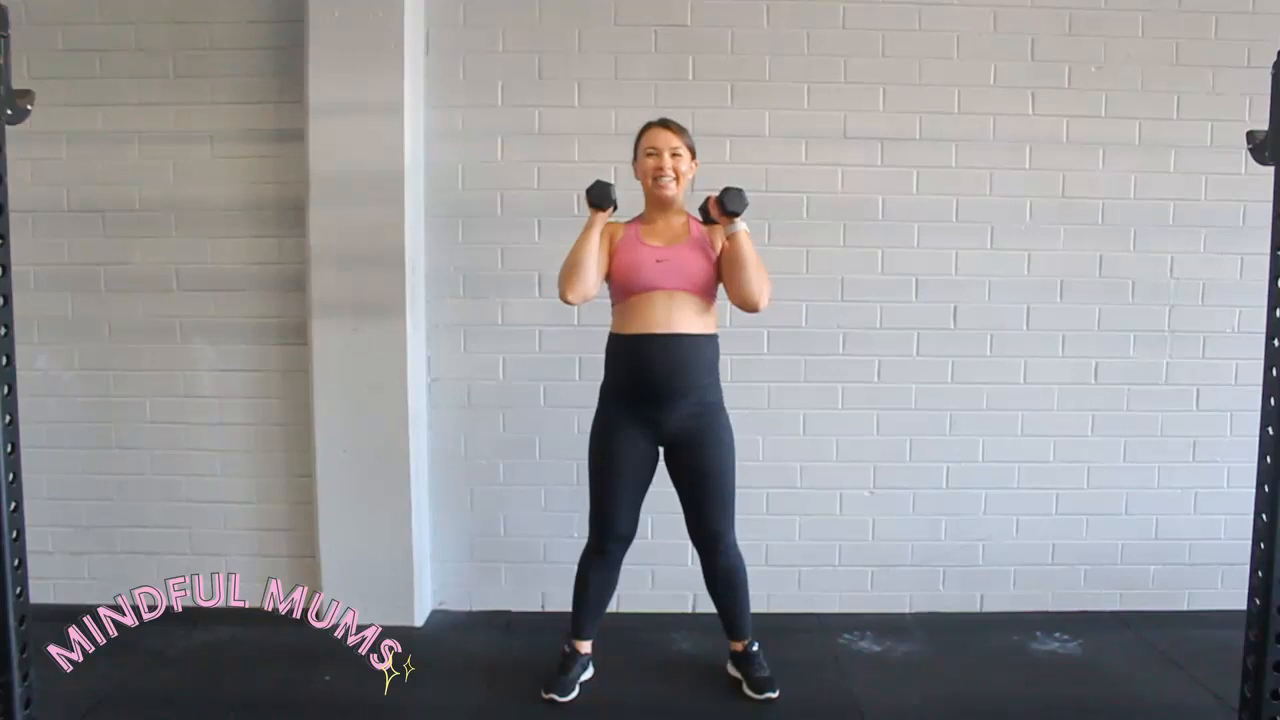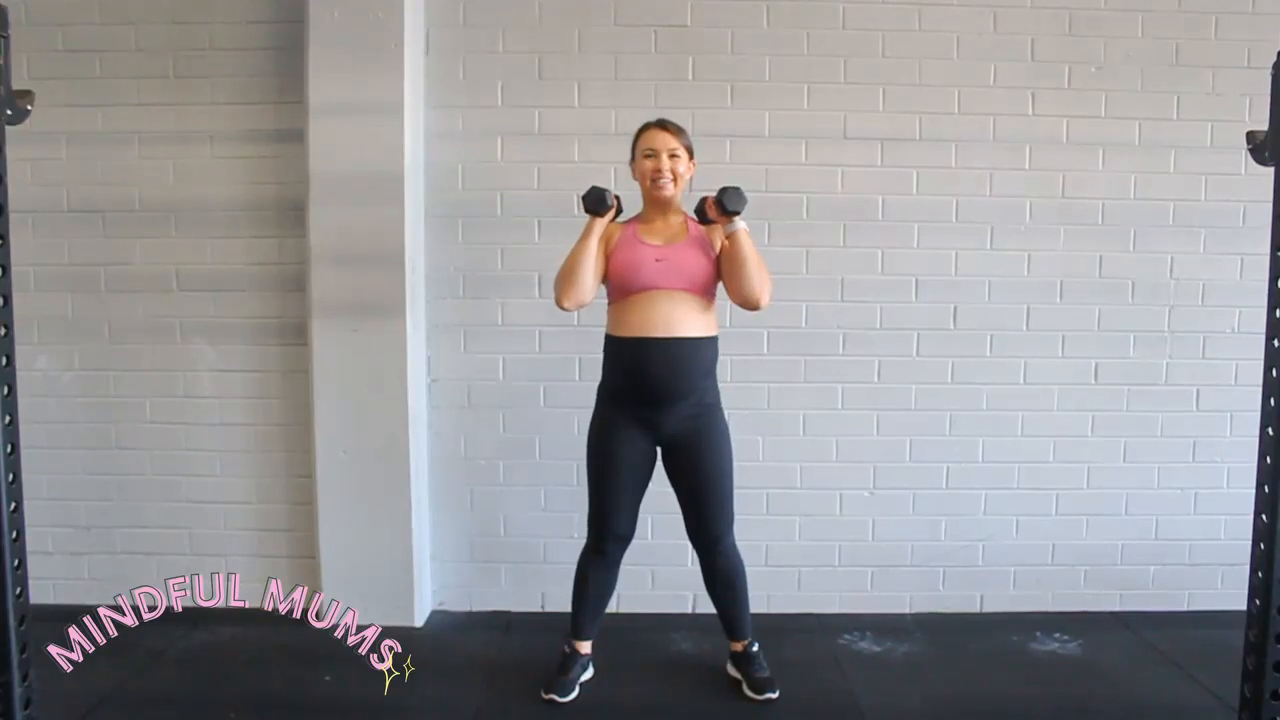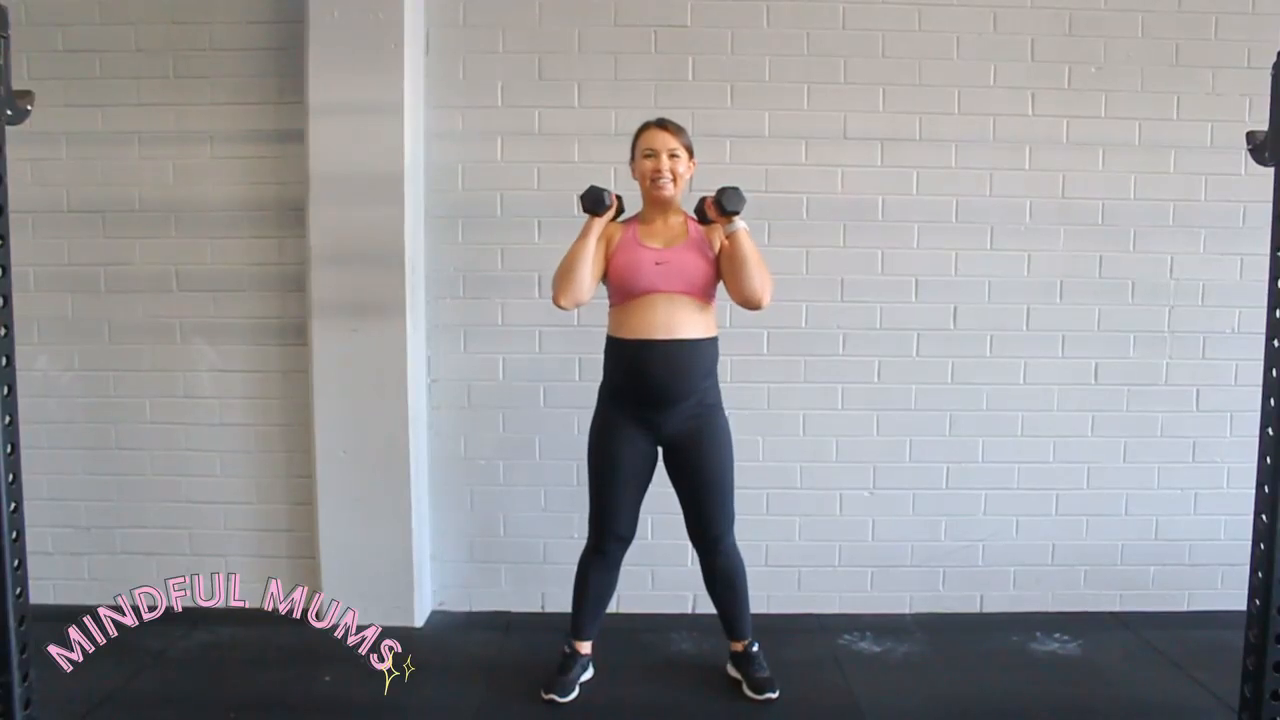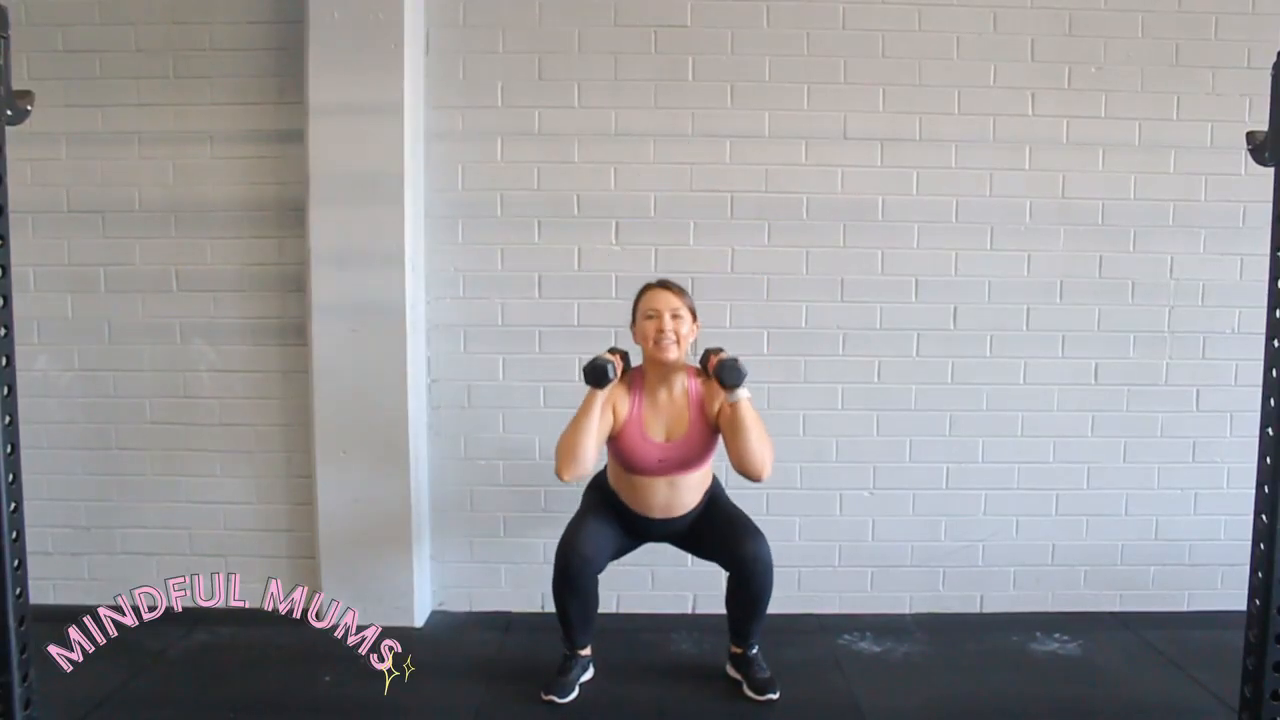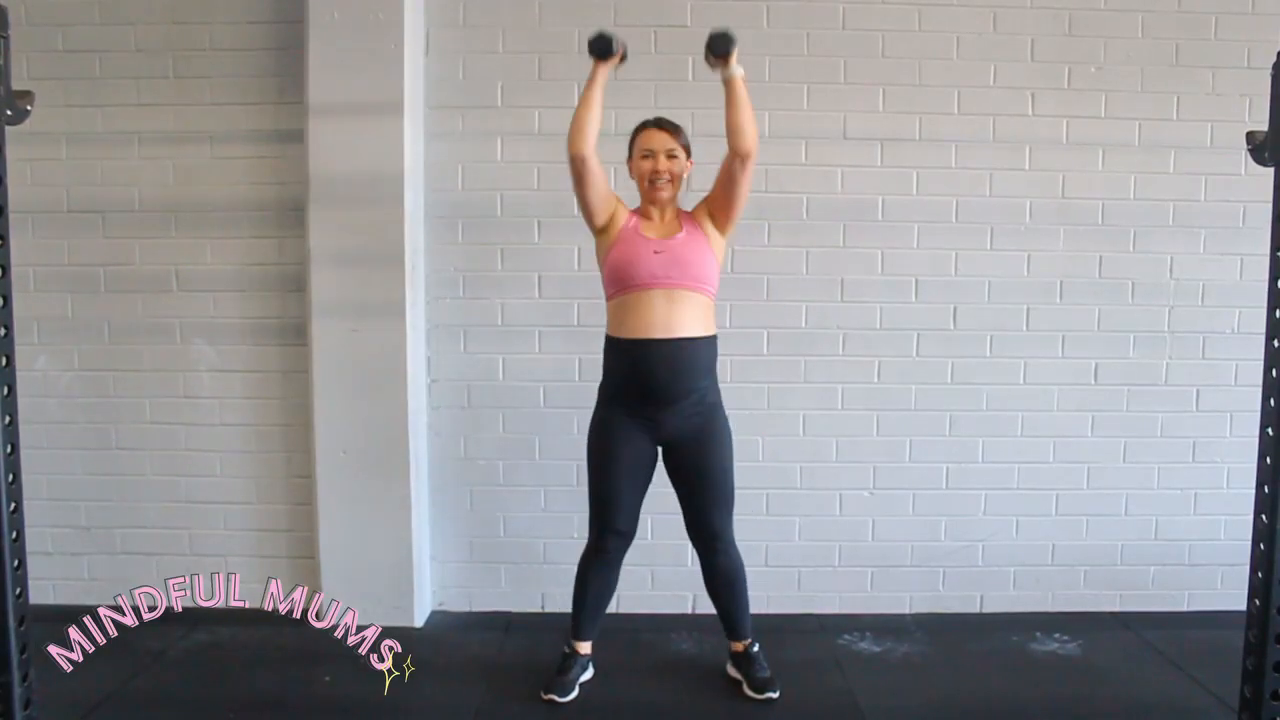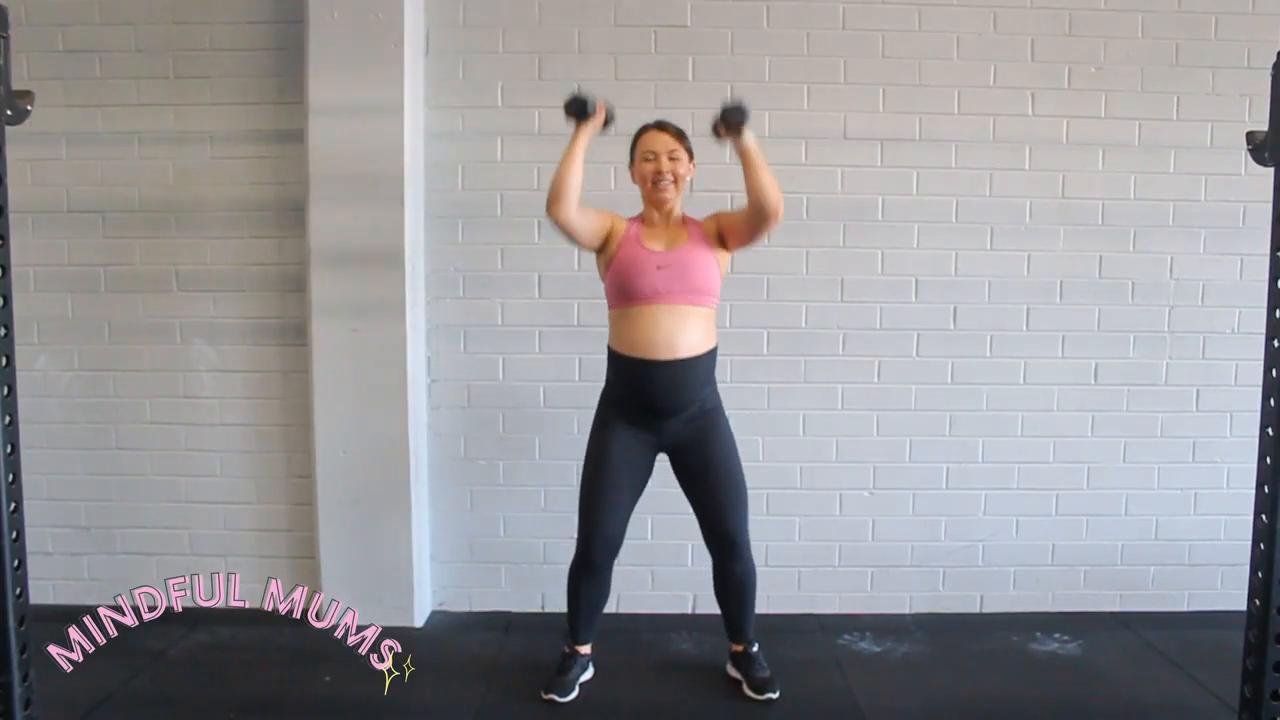
dt=0.7s
person 1, frame 1
left shoulder: (714, 234)
right shoulder: (615, 234)
left elbow: (754, 299)
right elbow: (573, 291)
left wrist: (735, 224)
right wrist: (595, 220)
left hip: (698, 403)
right hip: (626, 403)
left knee: (716, 537)
right knee: (608, 536)
left ankle: (744, 651)
right ankle: (578, 653)
person 1, frame 2
left shoulder: (712, 234)
right shoulder: (613, 234)
left elbow: (755, 296)
right elbow: (568, 297)
left wrist: (734, 223)
right wrist: (594, 224)
left hip: (695, 403)
right hip: (623, 403)
left knee: (715, 538)
right knee: (607, 536)
left ankle: (744, 652)
right ankle: (577, 654)
person 1, frame 3
left shoulder: (712, 234)
right shoulder: (613, 234)
left elbow: (757, 296)
right elbow: (567, 295)
left wrist: (735, 225)
right wrist: (593, 224)
left hip: (696, 401)
right hip: (625, 401)
left knee: (715, 538)
right knee: (608, 538)
left ankle: (744, 652)
right ankle: (578, 654)
person 1, frame 4
left shoulder: (712, 392)
right shoulder: (615, 395)
left elbow: (758, 469)
right elbow: (569, 469)
left wrist: (738, 392)
right wrist: (597, 394)
left hip: (698, 510)
right hip: (618, 509)
left knee: (754, 558)
right knee: (574, 559)
left ankle: (744, 653)
right ankle: (578, 657)
person 1, frame 5
left shoulder: (709, 224)
right shoulder: (614, 225)
left elbow: (744, 152)
right elbow: (580, 152)
left wrist: (732, 75)
right wrist: (600, 74)
left hip: (697, 402)
right hip: (624, 401)
left knee: (715, 538)
right knee: (608, 538)
left ankle: (743, 651)
right ankle: (578, 654)
person 1, frame 6
left shoulder: (713, 234)
right shoulder: (613, 234)
left elbow: (771, 210)
right elbow: (560, 208)
left wrist: (742, 140)
right wrist: (584, 134)
left hip: (698, 407)
right hip: (625, 409)
left knee: (731, 539)
right knee: (596, 542)
left ankle: (744, 651)
right ankle: (578, 655)
